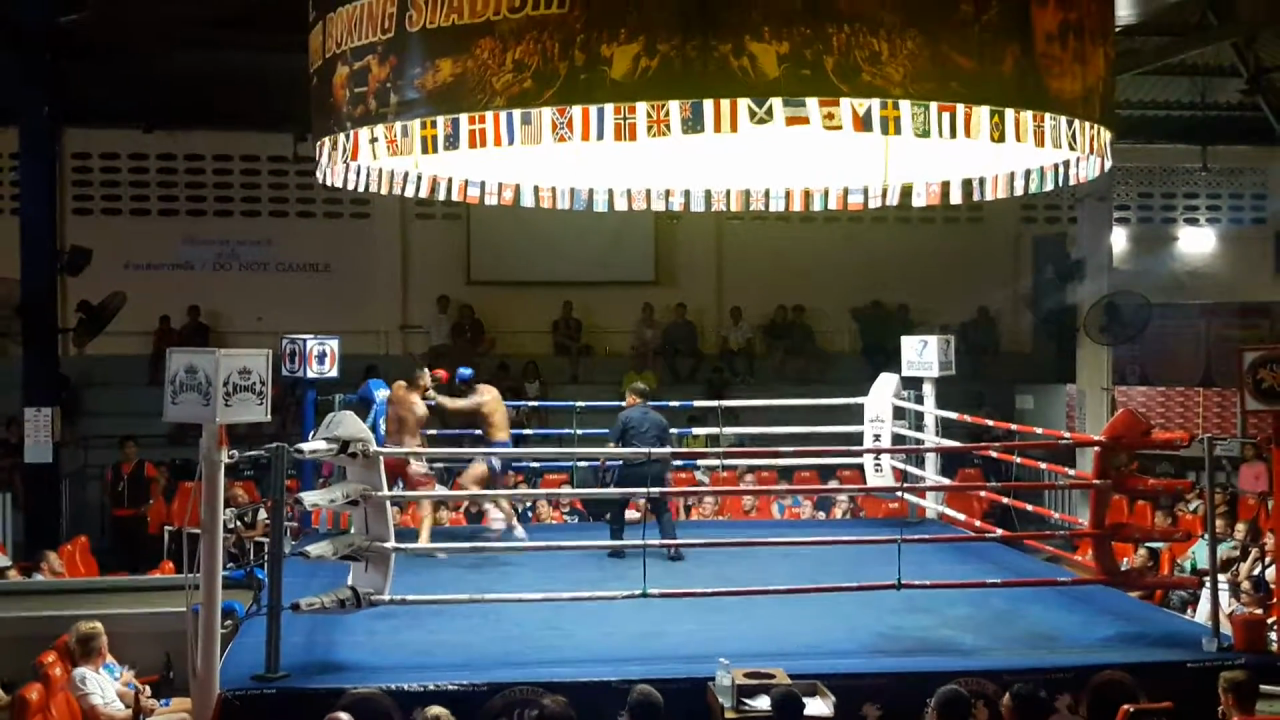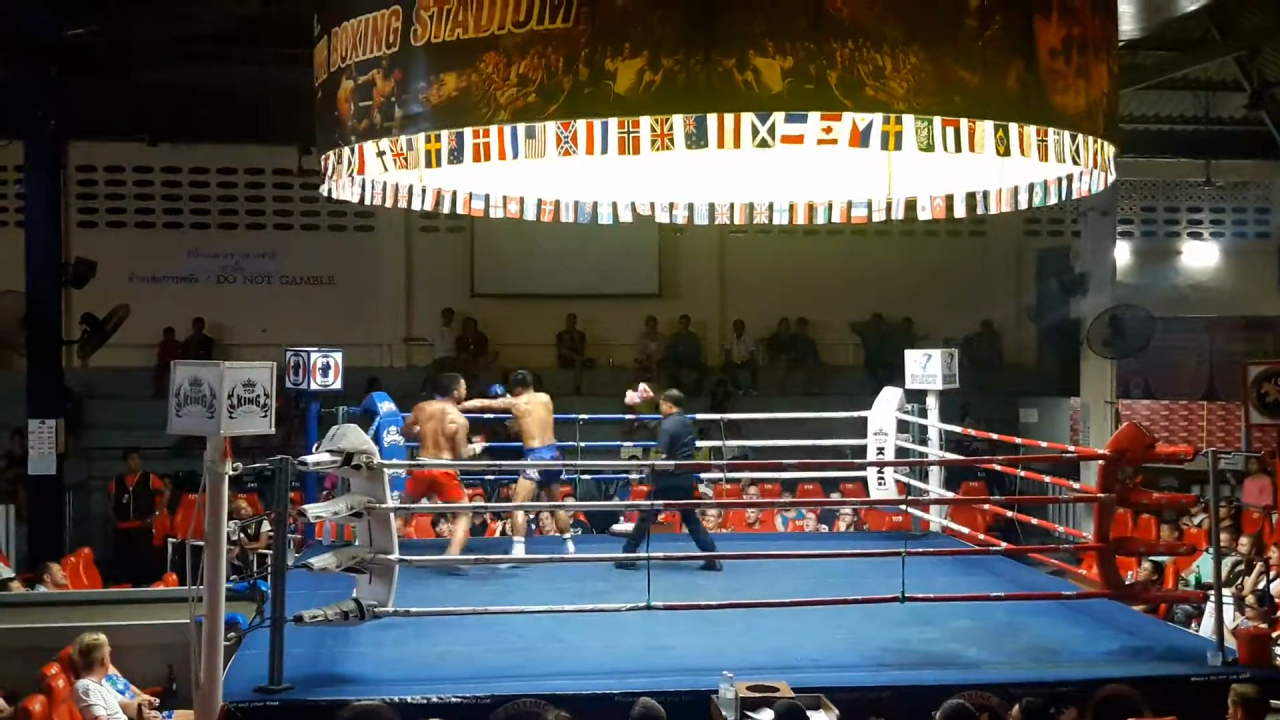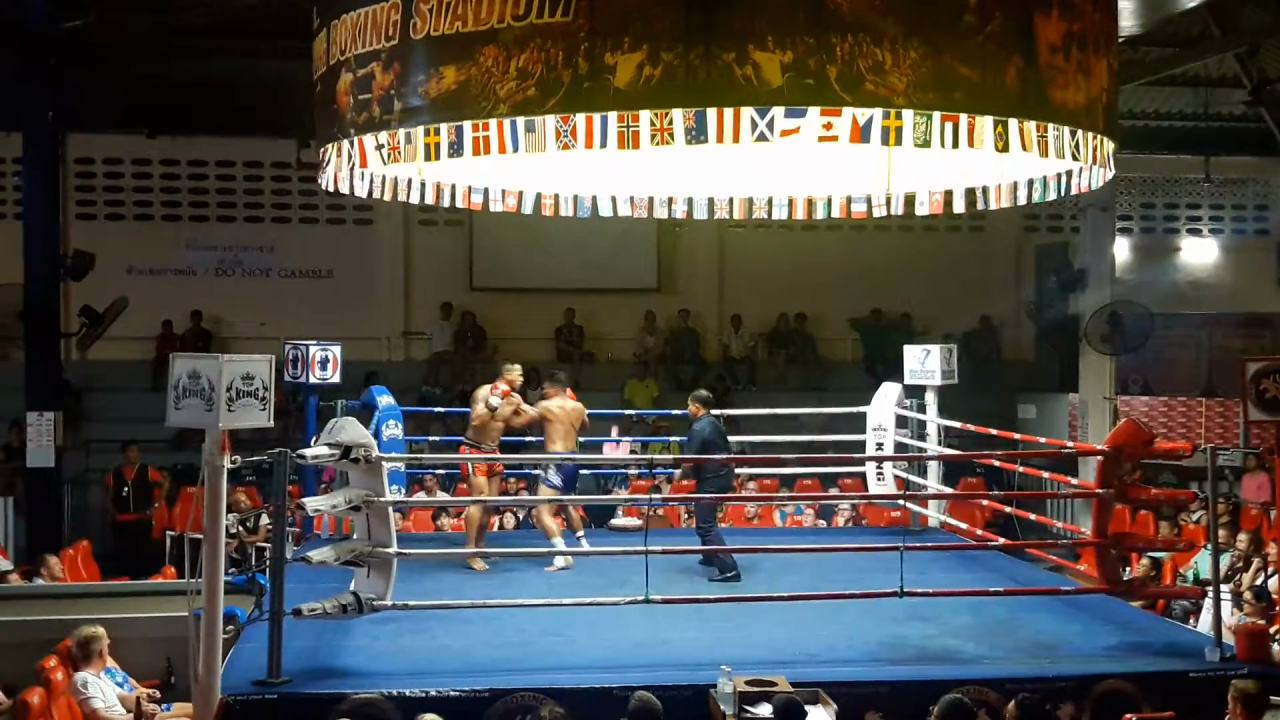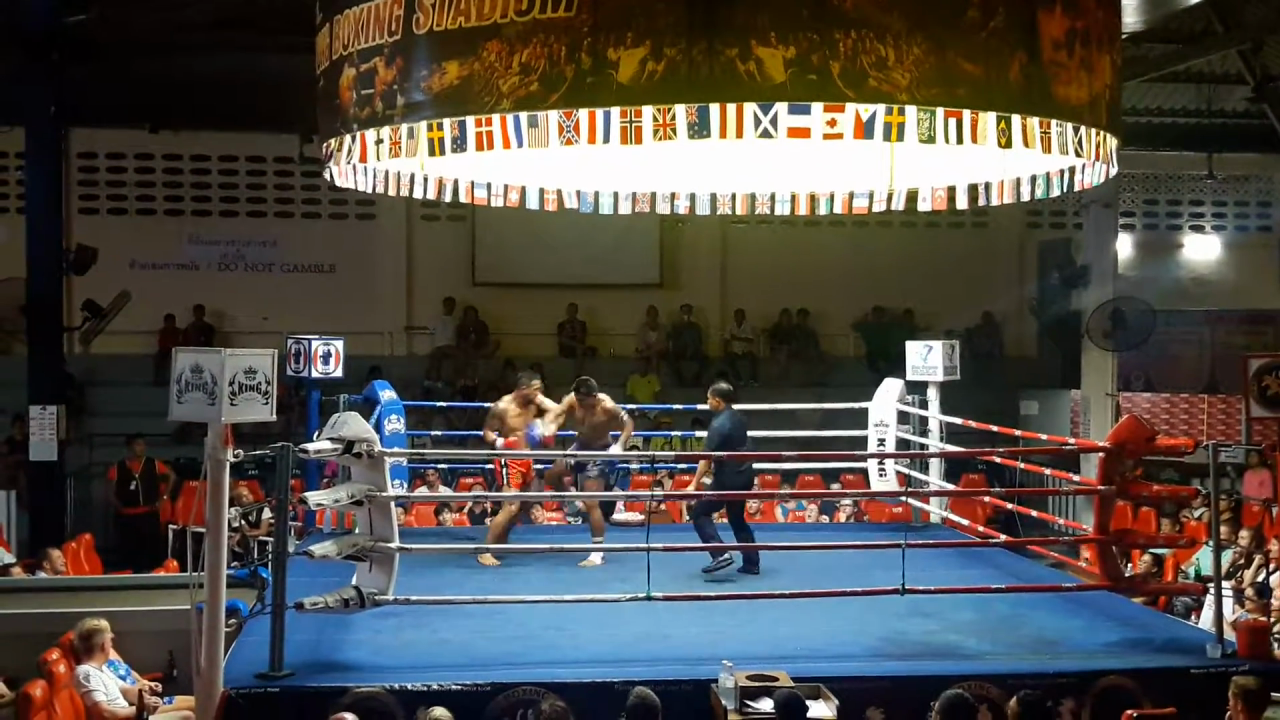
dt=0.4s
person 1, frame 1
left shoulder: (396, 388)
right shoulder: (420, 409)
right elbow: (408, 442)
left wrist: (430, 380)
right wrist: (413, 464)
right hip: (408, 455)
right knee: (426, 500)
right ankle: (423, 541)
person 1, frame 2
left shoulder: (422, 408)
right shoulder: (459, 420)
left elbow: (407, 433)
right elbow: (463, 455)
right wrist: (476, 448)
left hip: (421, 469)
right hip: (444, 471)
right knee: (463, 515)
right ankle: (452, 557)
person 1, frame 3
left shoulder: (513, 396)
right shoulder: (483, 392)
left elbow: (515, 423)
right elbow: (475, 421)
right wrist: (491, 403)
left hip: (492, 452)
right hip: (474, 451)
left knee: (490, 503)
right knee: (479, 500)
left ankle: (479, 546)
right ankle: (471, 553)
person 1, frame 4
left shoulder: (537, 400)
right shoulder: (502, 407)
left elbow: (554, 410)
right elbow: (487, 433)
right wrist: (501, 443)
left hip: (526, 459)
right hip: (509, 461)
left knee: (526, 503)
right knee: (511, 508)
left ankle: (502, 540)
right ankle: (485, 552)
person 2, frame 1
left shoulder: (624, 416)
right shoulder: (660, 419)
left elbow: (612, 444)
right elbow: (668, 449)
left wrist: (604, 459)
right wrist: (665, 471)
left hip: (632, 468)
right hip: (655, 468)
left knee: (617, 506)
right knee: (662, 509)
left ankle: (617, 547)
right ankle: (672, 547)
person 2, frame 2
left shoulder: (667, 426)
right shoulder: (688, 423)
left elbow: (662, 457)
left wrist: (654, 478)
left hip: (669, 479)
right hip: (687, 479)
left knee: (646, 517)
right knee: (691, 518)
right ankle: (712, 559)
person 2, frame 3
left shoulder: (698, 428)
right shoulder: (716, 425)
left elbow: (690, 460)
left wrist: (681, 474)
left hip: (709, 482)
right hip: (723, 479)
left knee: (705, 527)
right knee: (709, 520)
left ankle: (728, 569)
right ankle: (711, 556)
person 2, frame 4
left shoulder: (718, 424)
right shoulder: (739, 419)
left elbow: (708, 458)
left wrist: (695, 482)
left hip: (728, 479)
right hip: (744, 477)
left knee: (700, 513)
right knee: (737, 518)
left ankle: (721, 554)
right ankle: (751, 563)
person 3, frame 1
left shoulder: (481, 400)
right shoulder: (489, 390)
left elbow: (450, 406)
left wrist: (432, 394)
left hip: (498, 450)
right hip: (500, 447)
left knee: (465, 482)
right ankle: (516, 528)
person 3, frame 2
left shoulder: (515, 403)
right shoulder: (545, 399)
left elbow: (483, 404)
left wrist: (458, 406)
left hip: (535, 457)
right hip: (553, 453)
left knee: (518, 506)
left ankle: (518, 550)
right ankle: (569, 547)
person 3, frame 3
left shoulder: (546, 406)
right shoulder: (579, 407)
left hip: (556, 463)
right hip: (571, 460)
left knee: (542, 512)
right knee: (565, 505)
left ankle: (562, 556)
right ankle: (582, 543)
person 3, frame 4
left shoulder: (608, 407)
right shoulder: (574, 398)
left elbow: (628, 424)
right elbow: (556, 415)
left wrist: (618, 445)
right wrist: (547, 429)
left hip: (599, 452)
right hip: (582, 445)
left knee: (590, 503)
right knee: (551, 476)
left ankle: (597, 553)
